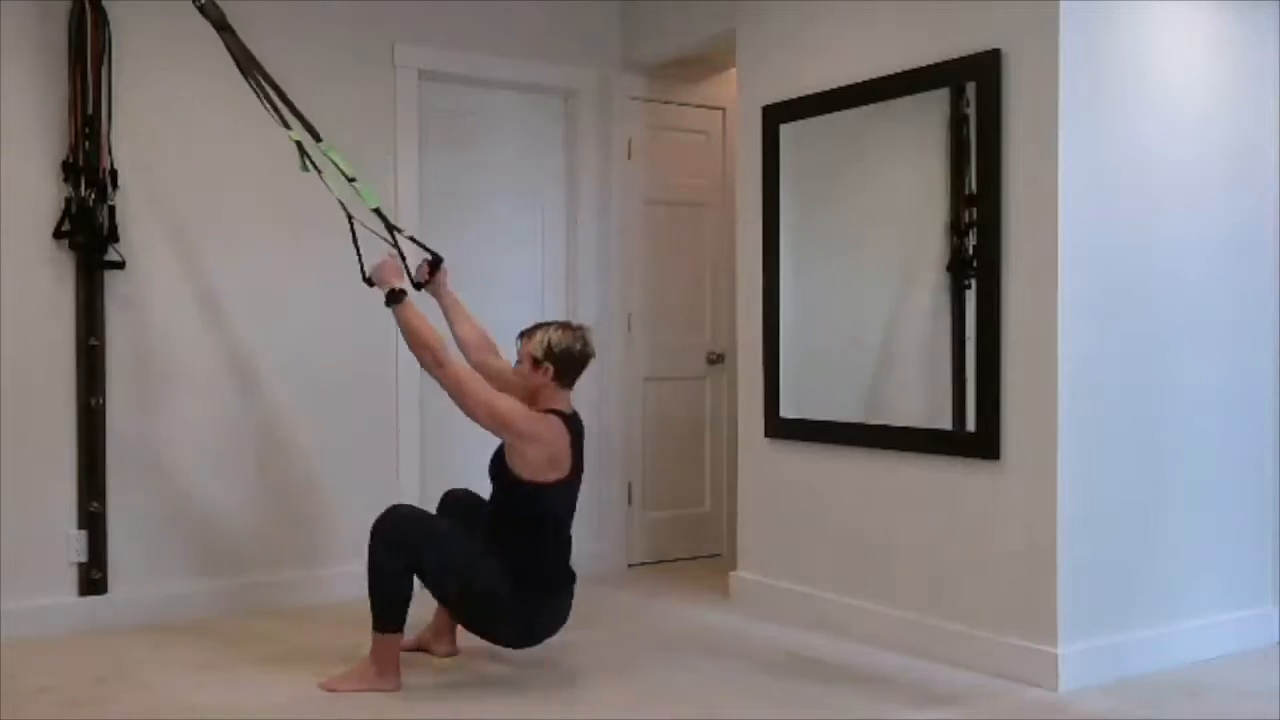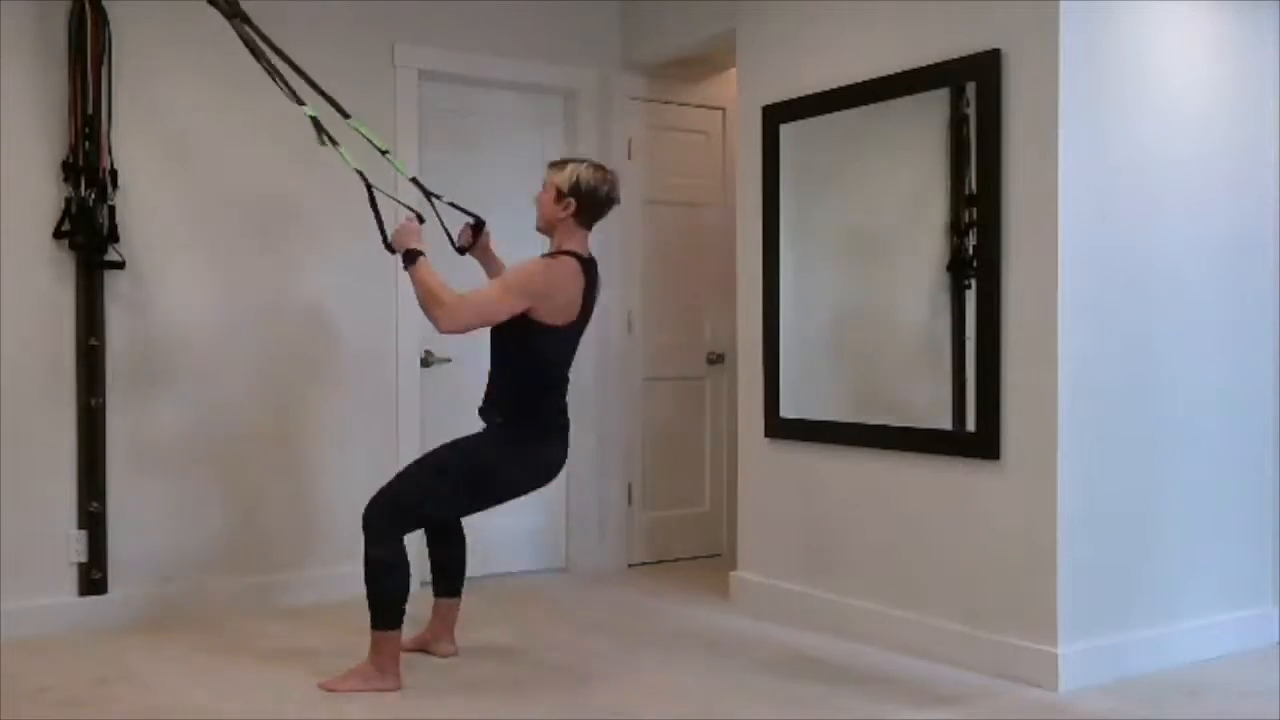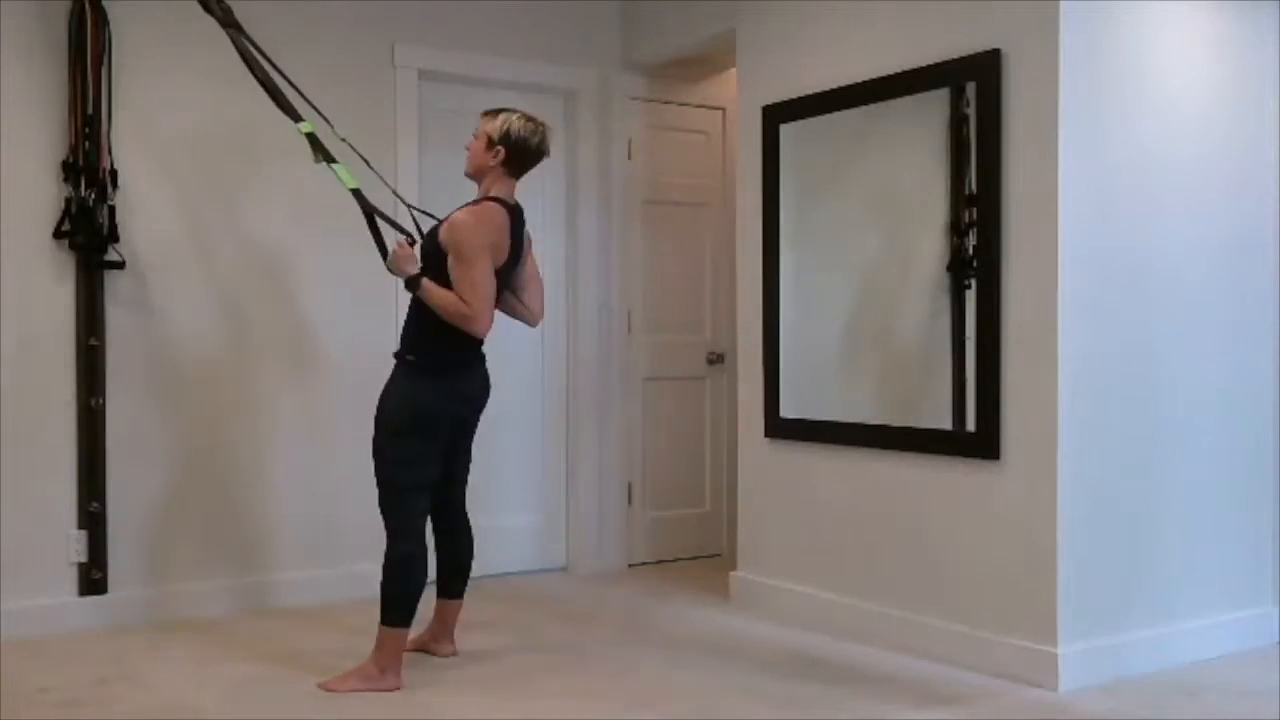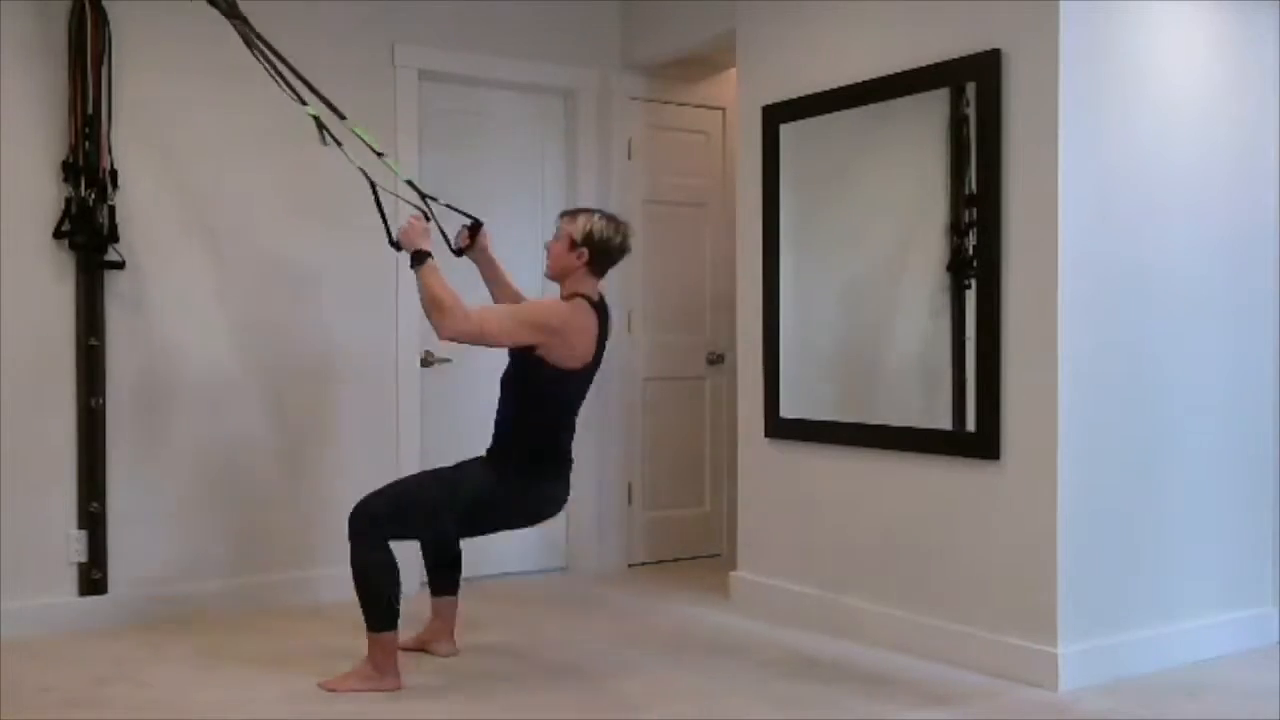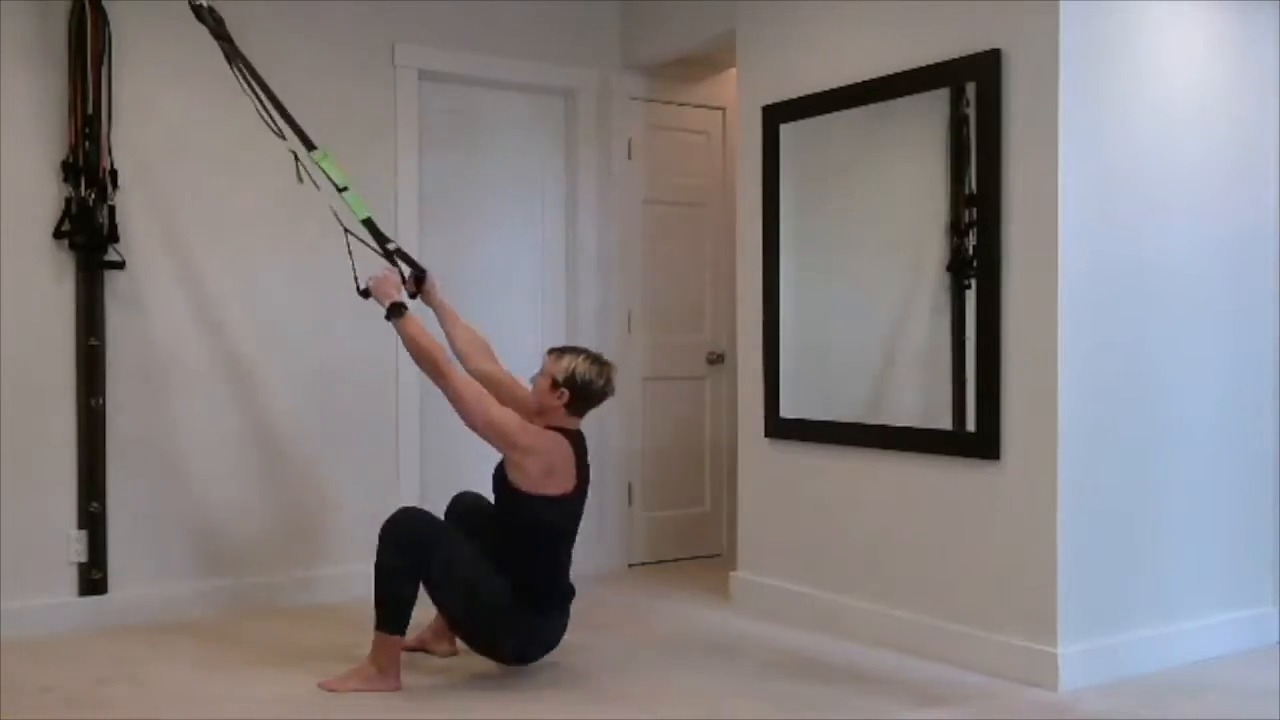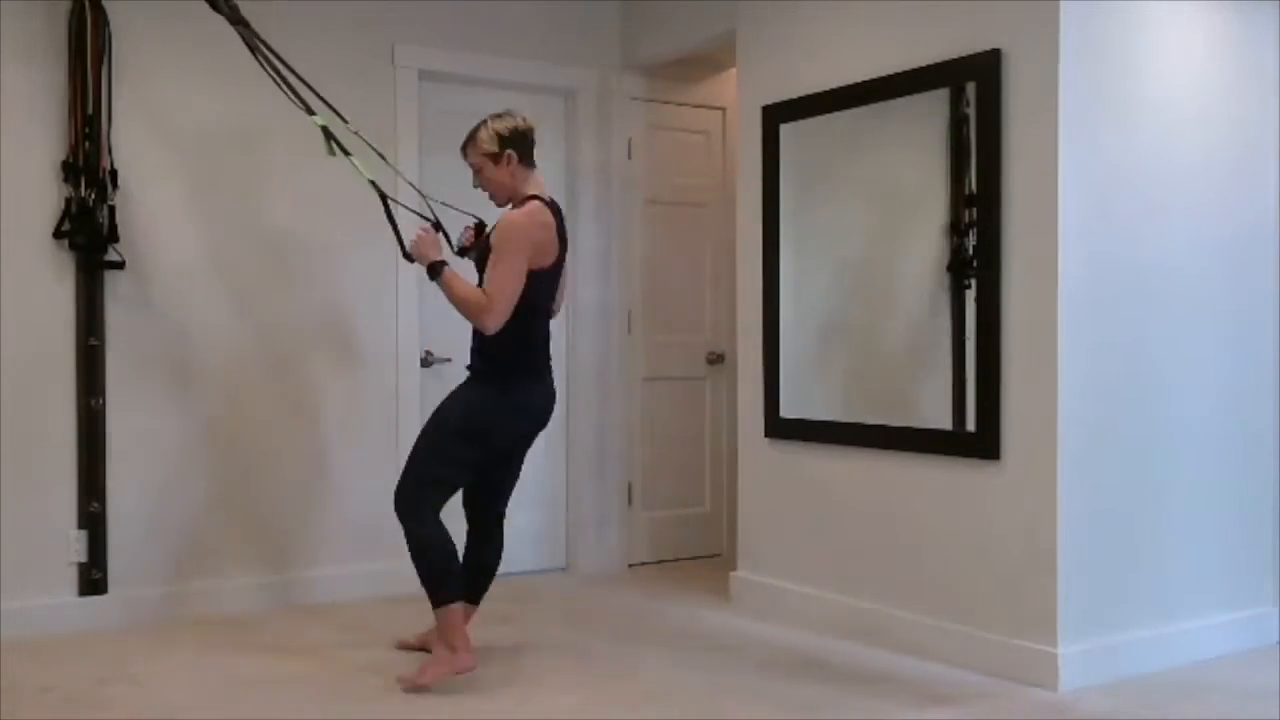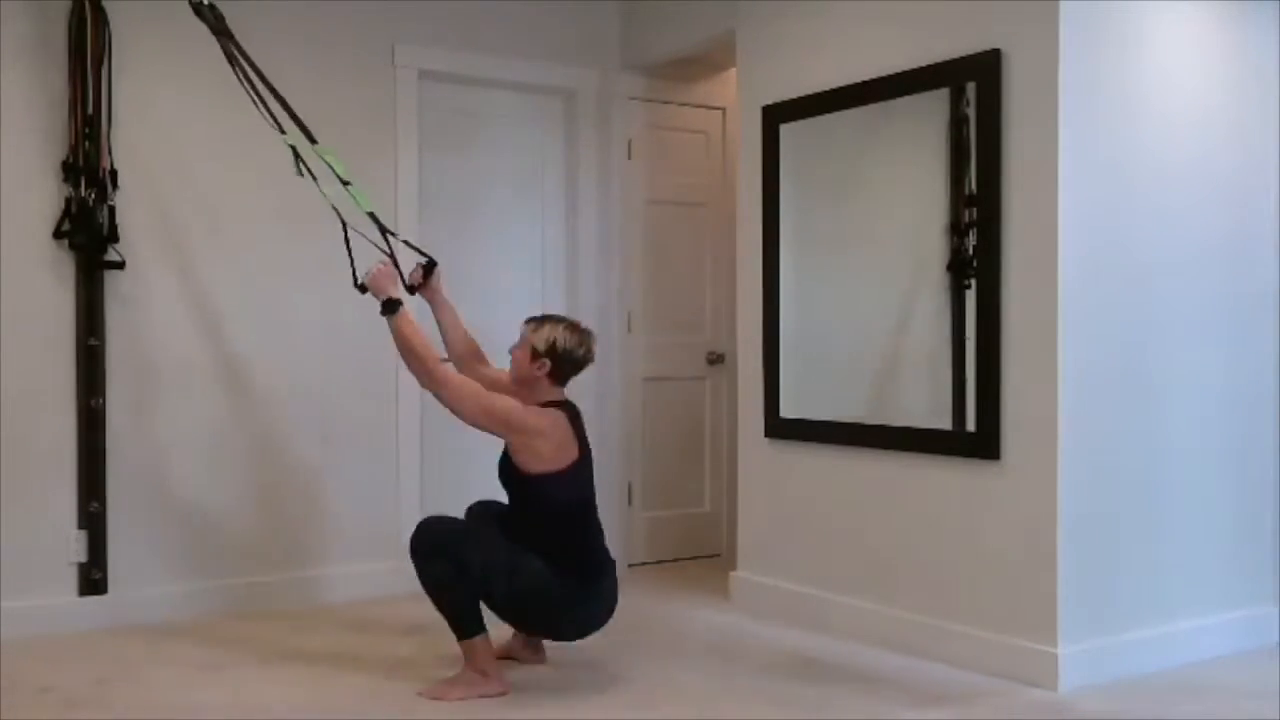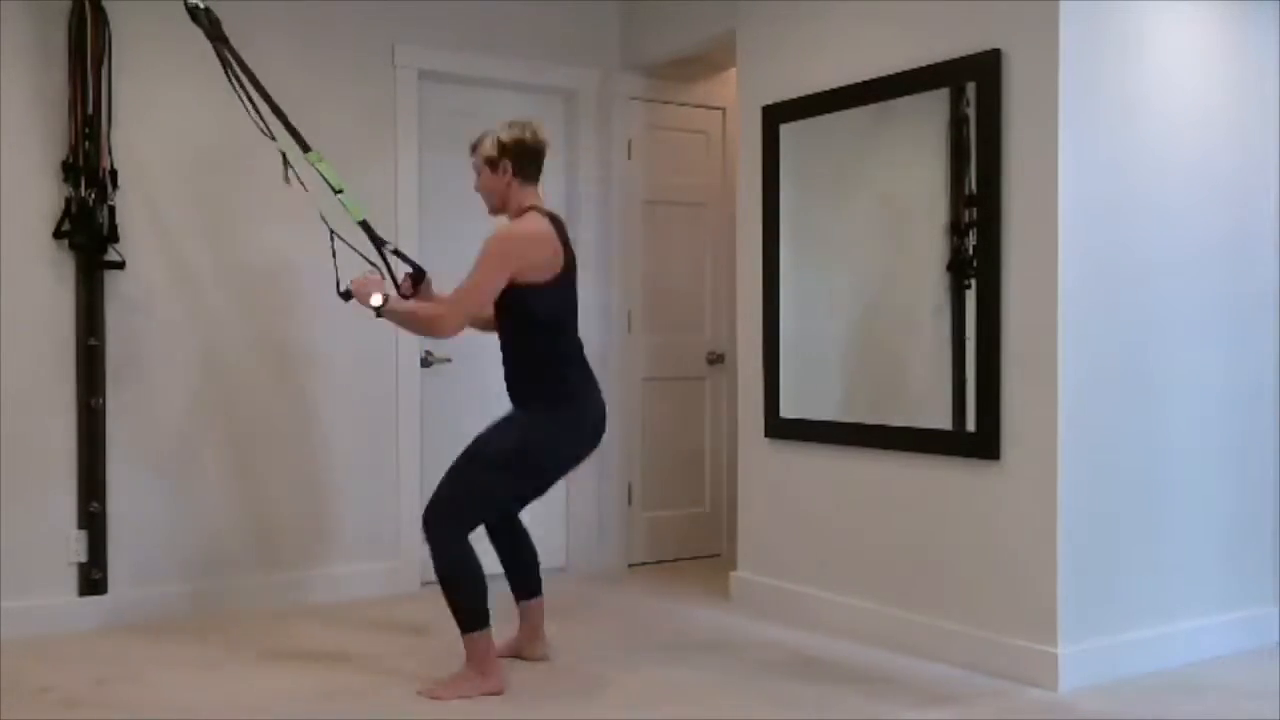
dt=0.5s
person 1, frame 1
left shoulder: (537, 431)
right shoulder: (555, 417)
left elbow: (441, 363)
right elbow: (489, 361)
left wrist: (396, 291)
right wrist: (439, 289)
left hip: (524, 602)
right hip: (540, 592)
left knee: (397, 528)
right knee: (458, 510)
left ankle: (382, 668)
right ankle: (440, 634)
person 1, frame 2
left shoulder: (553, 273)
right shoulder: (578, 269)
left elbow: (450, 315)
left wrist: (413, 253)
right wrist: (486, 255)
left hip: (515, 444)
right hip: (535, 443)
left knee: (383, 517)
right knee: (436, 500)
left ankle: (382, 667)
right ankle: (440, 633)
person 1, frame 3
left shoulder: (471, 222)
right shoulder: (513, 221)
left elbow: (478, 321)
right elbow: (532, 311)
left wrist: (414, 276)
left hip: (425, 385)
right hip: (464, 383)
left knee: (404, 517)
right knee: (446, 507)
left ankle: (384, 667)
right ankle: (442, 632)
person 1, frame 4
left shoulder: (564, 316)
right shoulder: (587, 310)
left elbow: (453, 327)
right elbow: (524, 317)
left wrist: (421, 253)
right wrist: (484, 258)
left hip: (517, 482)
right hip: (542, 481)
left knee: (369, 520)
right knee: (435, 512)
left ankle: (381, 667)
right ankle: (441, 631)
person 1, frame 5
left shoulder: (536, 448)
right shoulder: (558, 433)
left elbow: (446, 374)
right elbow: (484, 366)
left wrist: (395, 305)
right wrist: (433, 299)
left hip: (520, 621)
right hip: (538, 607)
left knee: (405, 529)
right knee: (466, 511)
left ankle: (381, 668)
right ankle: (440, 633)
person 1, frame 6
left shoulder: (520, 223)
right shoulder: (547, 217)
left elbow: (488, 317)
left wrist: (436, 264)
right wrist: (482, 258)
left hip: (497, 391)
right hip: (530, 392)
left knee: (415, 500)
right knee: (485, 508)
left ankle: (452, 645)
right ankle: (453, 630)
person 1, frame 7
left shoulder: (531, 424)
left elbow: (443, 380)
right elbow: (474, 366)
left wrist: (392, 301)
right wrist: (432, 294)
left knee: (434, 542)
right knee: (485, 528)
left ankle: (483, 671)
right ankle: (526, 639)
person 1, frame 8
left shoulder: (518, 236)
right shoulder: (546, 228)
left elbow: (446, 321)
right elbow: (476, 309)
left wrist: (379, 300)
right wrist: (417, 291)
left hip: (553, 412)
right hip: (575, 411)
left knee: (445, 520)
right knee: (490, 506)
left ankle: (483, 669)
right ankle: (531, 633)
